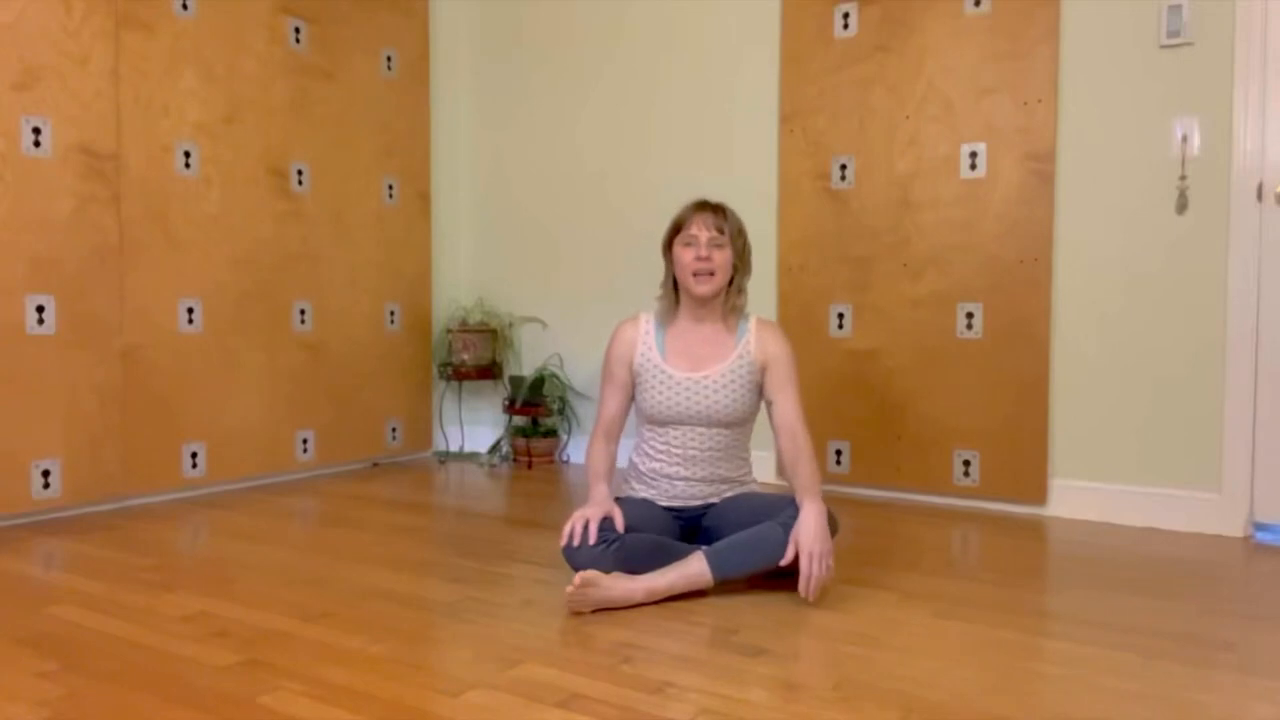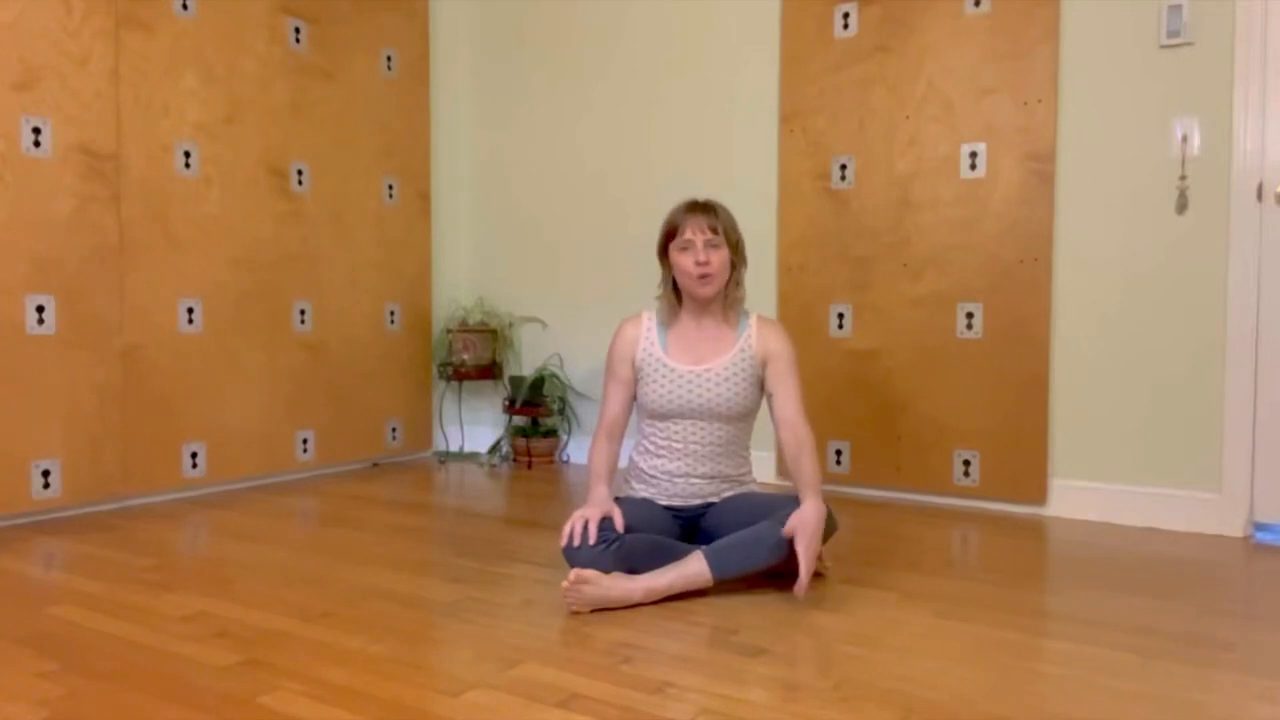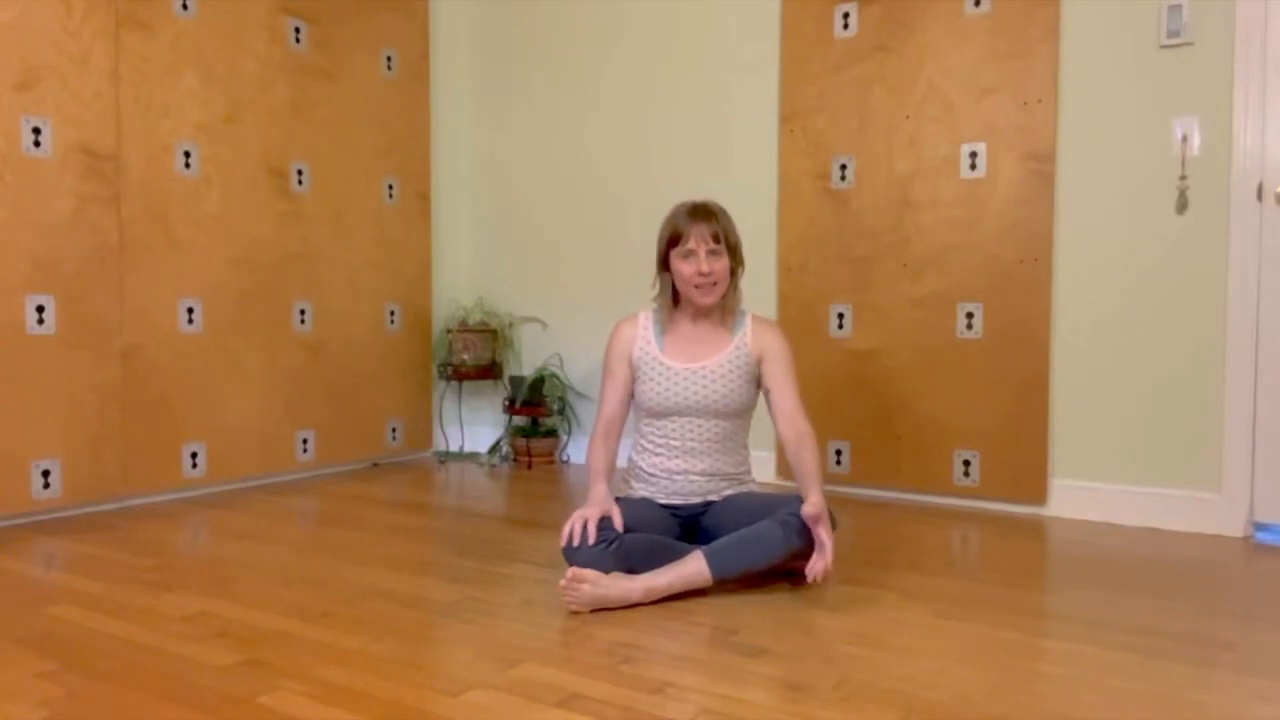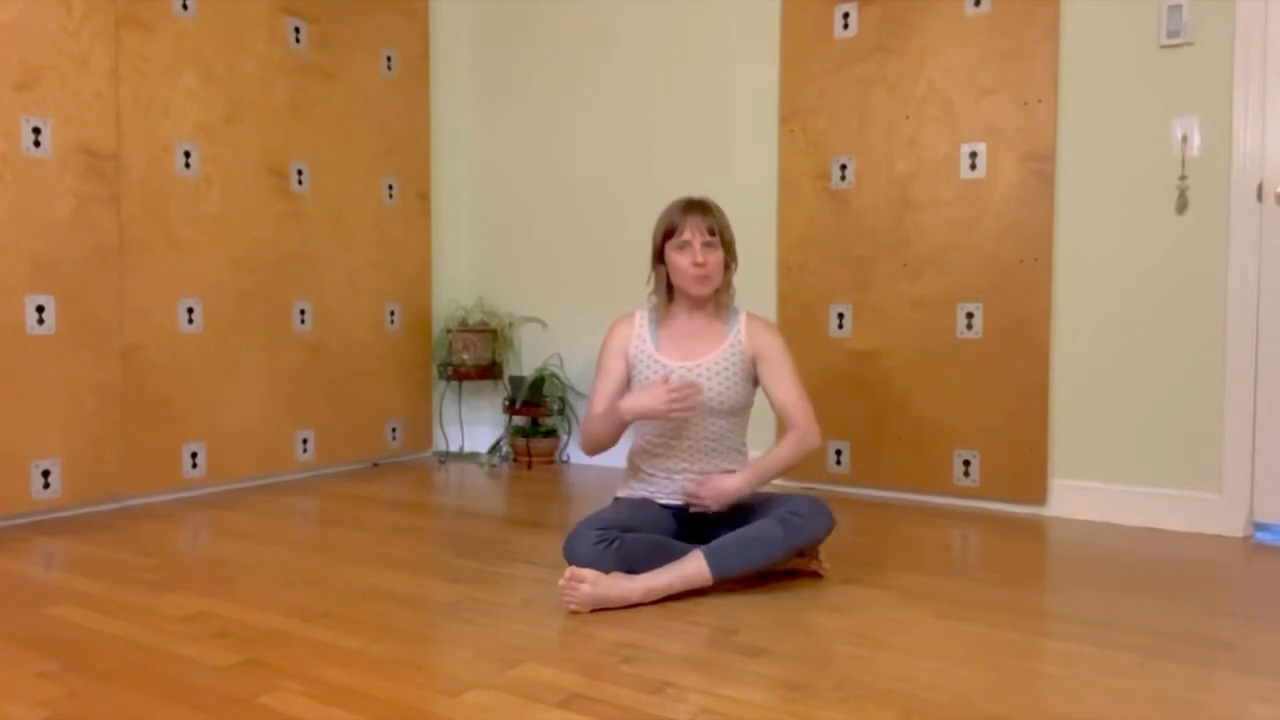
dt=0.5s
person 1, frame 1
left shoulder: (765, 341)
right shoulder: (632, 337)
left elbow: (793, 436)
right elbow: (605, 434)
left wrist: (811, 507)
right wrist: (598, 493)
left hip: (729, 504)
right hip: (650, 504)
left knee: (820, 521)
right knee: (583, 546)
left ankle: (638, 587)
right ankle: (747, 563)
person 1, frame 2
left shoulder: (766, 338)
right shoulder: (634, 334)
left elbow: (794, 431)
right elbow: (609, 431)
left wrist: (812, 502)
right wrist: (598, 492)
left hip: (727, 504)
right hip: (651, 504)
left knee: (821, 520)
right knee: (583, 547)
left ankle: (637, 588)
right ankle: (748, 560)
person 1, frame 3
left shoulder: (762, 337)
right shoulder: (632, 334)
left elbow: (796, 430)
right elbow: (606, 430)
left wrist: (815, 498)
right wrist: (599, 488)
left hip: (727, 503)
right hip: (650, 504)
left knee: (817, 522)
right knee: (583, 546)
left ankle: (636, 587)
right ankle: (757, 560)
person 1, frame 4
left shoulder: (755, 335)
right shoulder: (627, 333)
left elbow: (806, 433)
right elbow: (590, 441)
left wrist: (744, 481)
right wrist: (626, 409)
left hip: (725, 505)
right hip: (649, 503)
left knee: (814, 516)
right knee: (583, 547)
left ankle: (636, 587)
right ankle: (765, 557)
